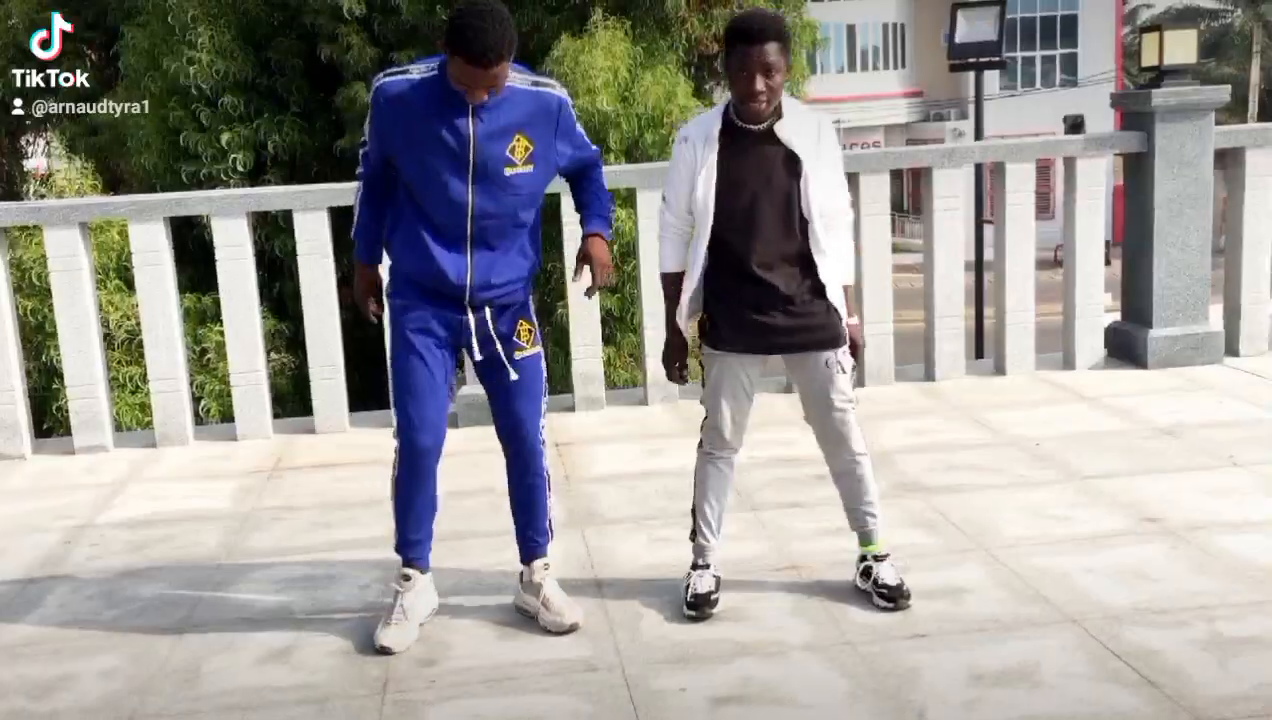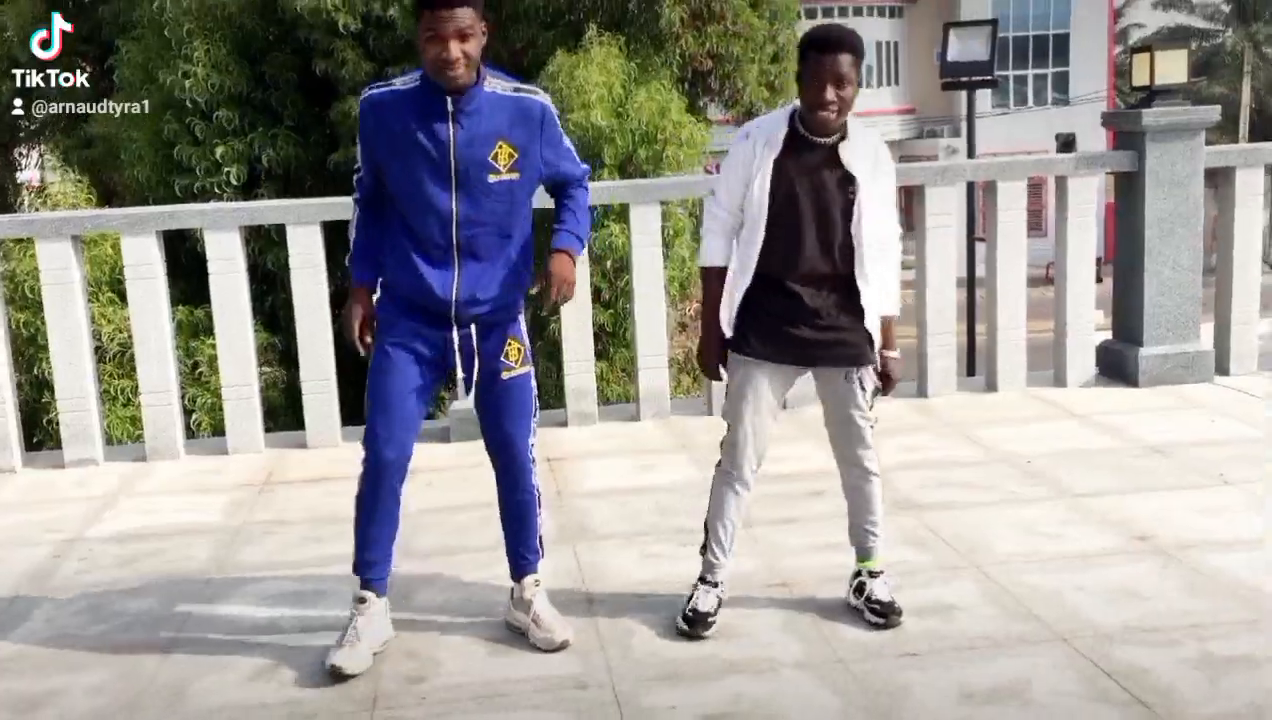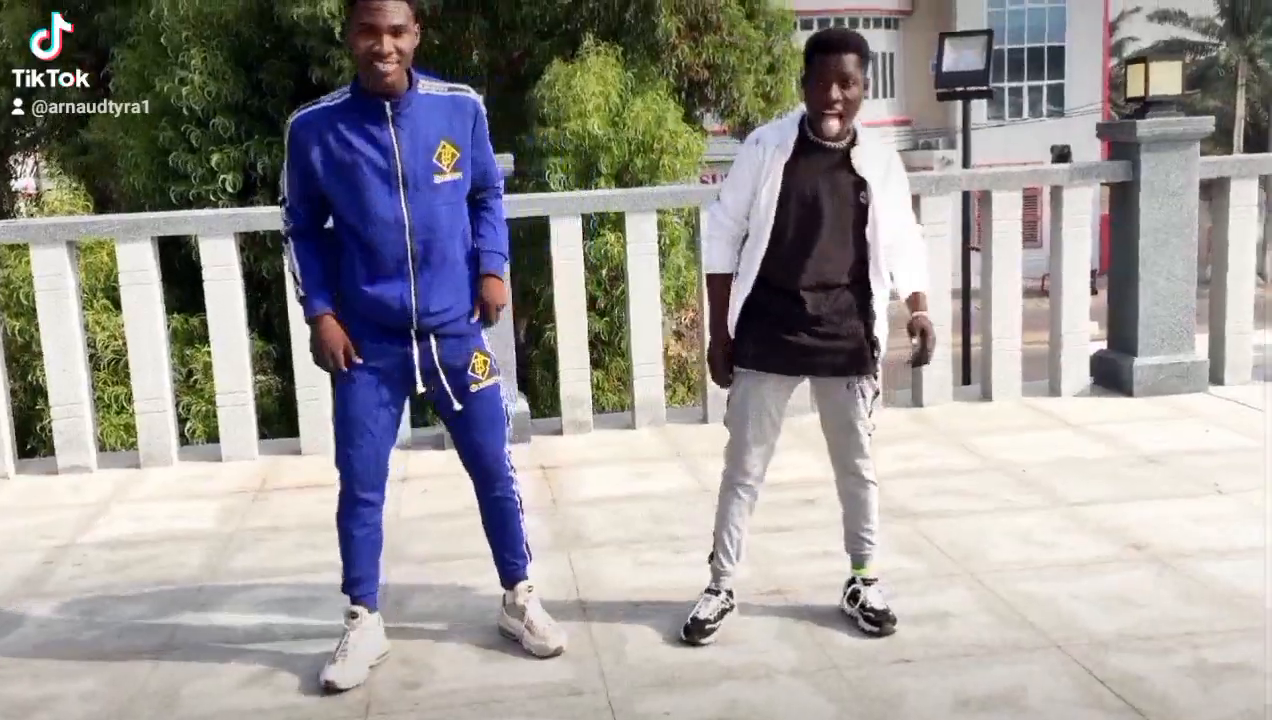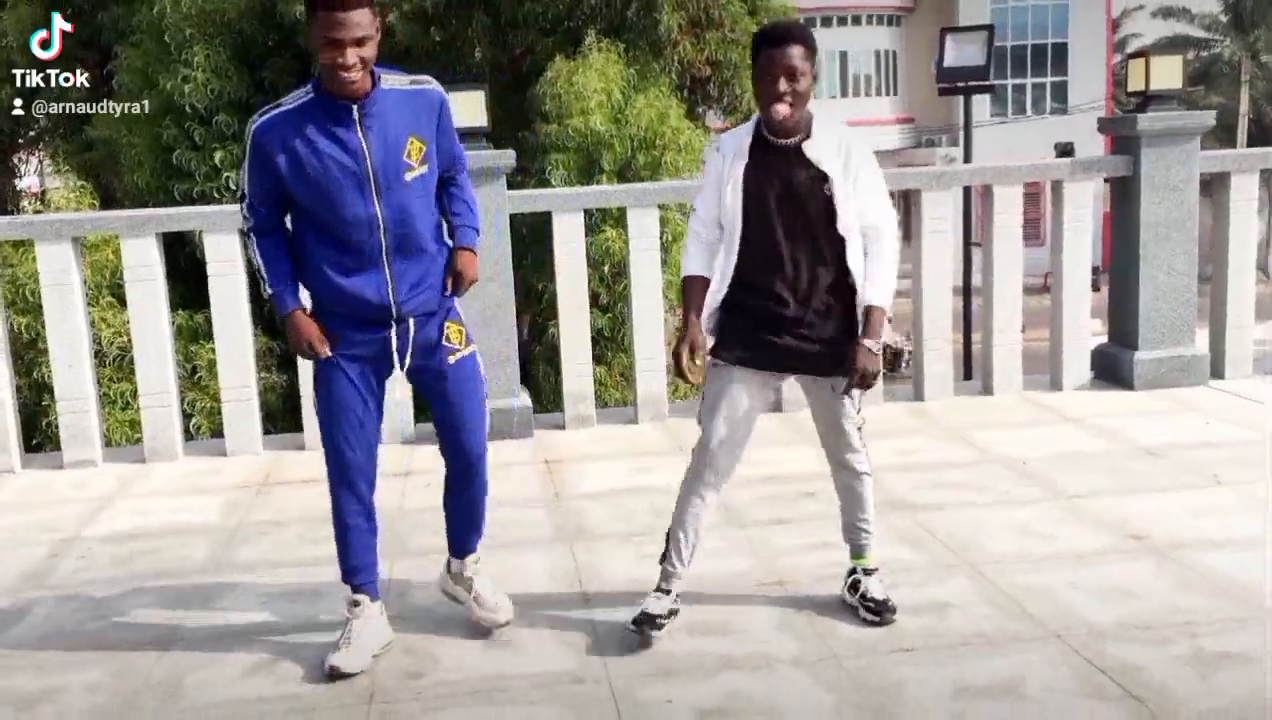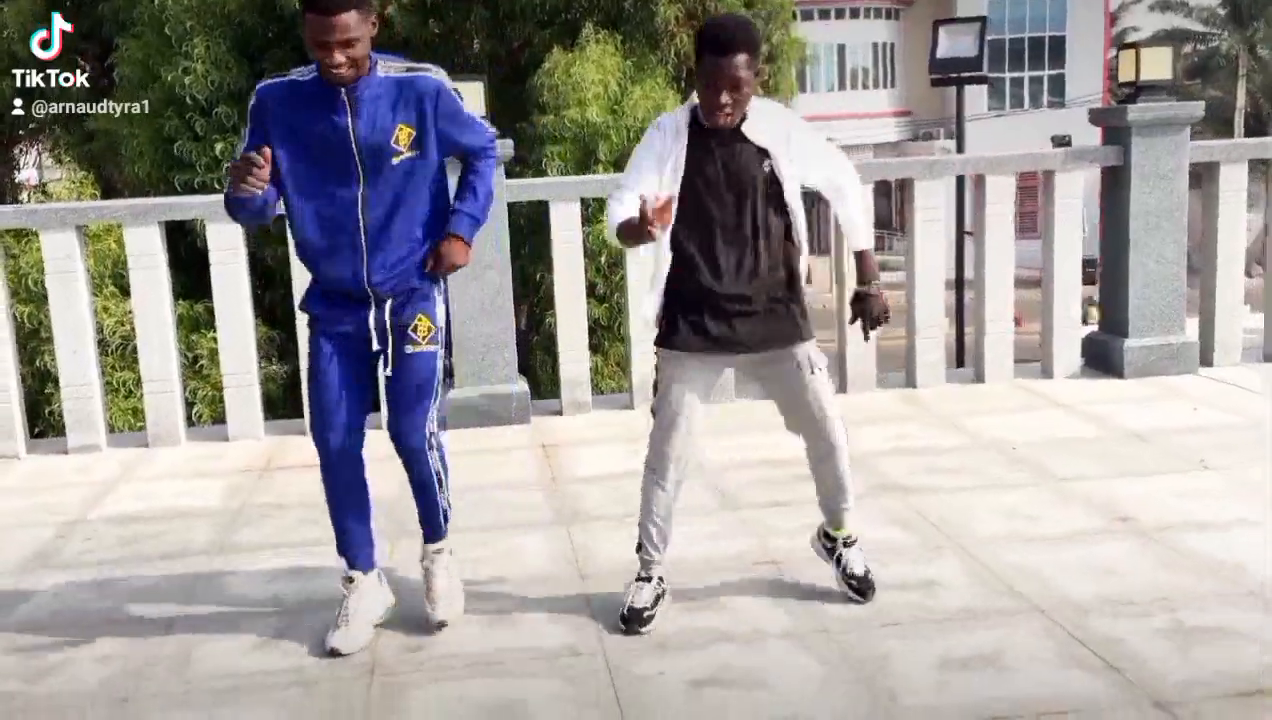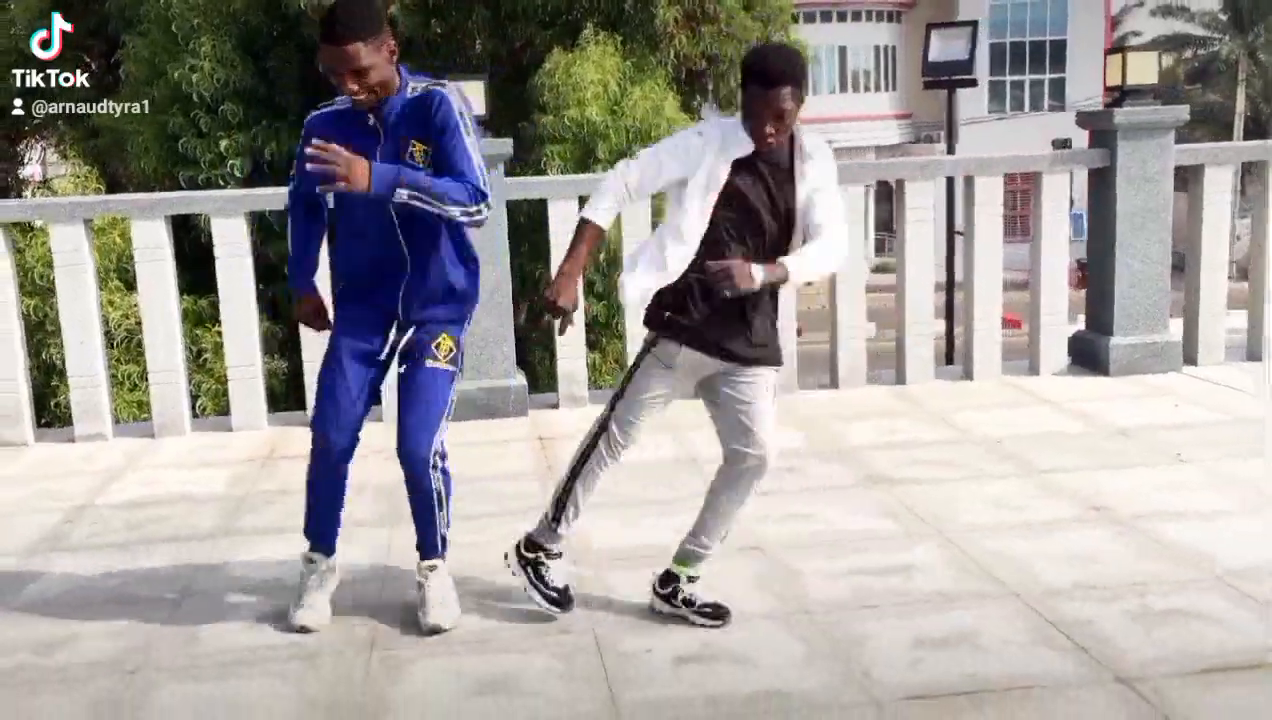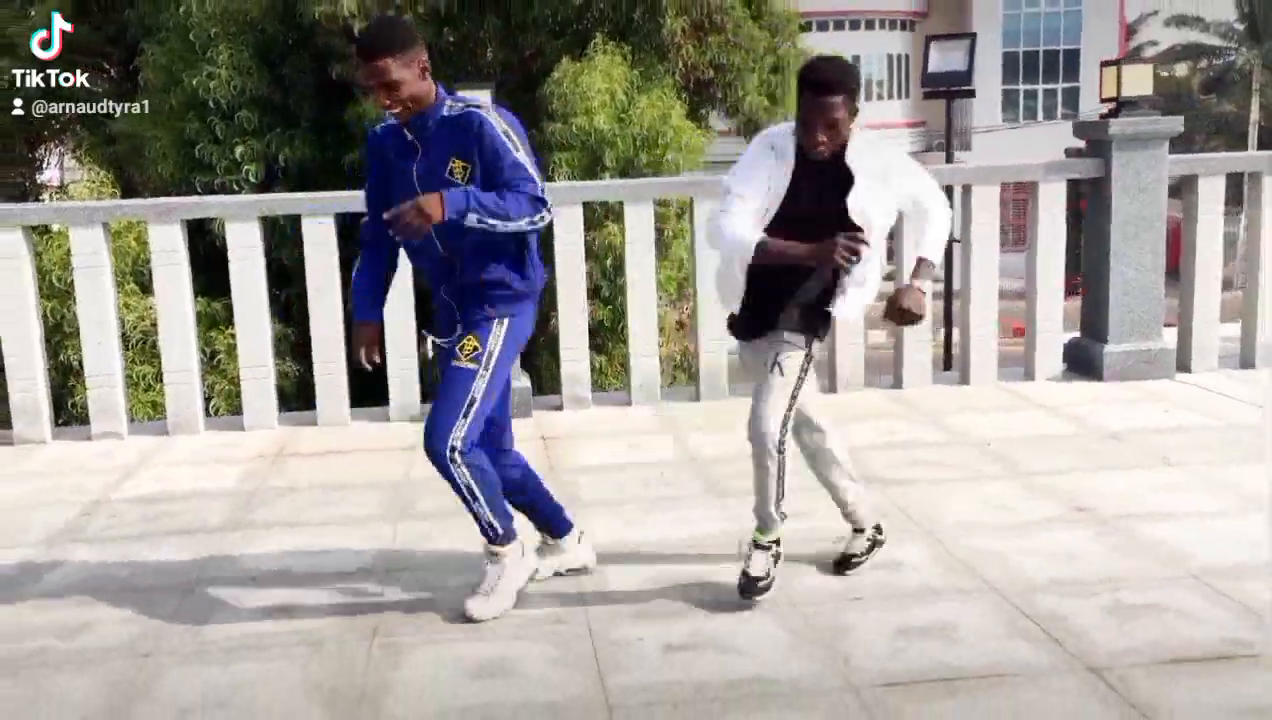
dt=0.3s
person 1, frame 1
left shoulder: (545, 103)
right shoulder: (395, 95)
left elbow: (586, 167)
right elbow: (376, 177)
left wrist: (597, 230)
right wrist: (365, 259)
left hip: (508, 301)
right hip: (423, 303)
left knee: (525, 440)
right knee: (419, 442)
left ankle: (536, 576)
right ankle: (414, 581)
person 1, frame 2
left shoulder: (527, 109)
right shoulder: (381, 108)
left elbow: (574, 183)
left wrist: (564, 246)
right wrist: (359, 284)
left hip: (495, 318)
right hip: (407, 319)
left knee: (516, 457)
right knee: (384, 460)
left ankle: (526, 594)
right ankle: (370, 608)
person 1, frame 3
left shoulder: (460, 109)
right shoulder: (313, 128)
left elbow: (488, 194)
right elbow: (302, 228)
left wrist: (492, 267)
right wrist: (320, 311)
left hip: (455, 328)
right hip: (369, 338)
left knee: (493, 469)
right knee: (361, 483)
left ankle: (518, 599)
right ankle: (363, 623)
person 1, frame 4
left shoulder: (424, 100)
right shoulder: (275, 132)
left elbow: (454, 177)
right elbow: (260, 225)
left wrist: (466, 242)
right wrist: (289, 306)
left hip: (429, 309)
right hip: (345, 327)
left knee: (467, 444)
right knee: (350, 470)
left ankle: (465, 566)
right ankle: (367, 610)
person 1, frame 5
left shoulder: (422, 88)
right shoulder: (276, 102)
left elbow: (483, 153)
right elbow: (251, 208)
left wrist: (462, 228)
right wrist: (247, 188)
left hip: (411, 292)
right hip: (335, 303)
left knee: (414, 433)
right knee: (335, 443)
left ankle: (437, 550)
right ankle: (364, 583)
person 1, frame 6
left shoulder: (439, 105)
right shoulder: (326, 125)
left elbow: (471, 198)
right elbow: (306, 207)
left wrist: (377, 179)
right wrist: (300, 282)
left hip: (439, 305)
right hip: (363, 308)
left knee: (420, 444)
right knee: (331, 438)
left ankle: (433, 570)
right ankle: (319, 563)
person 1, frame 7
left shoulder: (480, 122)
right shoulder: (383, 142)
left elbow: (535, 208)
right elbow: (382, 234)
left wrist: (450, 206)
right wrist: (366, 311)
left hip: (500, 306)
right hip: (454, 308)
left knee: (447, 442)
right knee: (480, 444)
left ankle: (507, 550)
right ankle: (566, 540)
person 2, frame 1
left shoulder: (816, 132)
right shoulder: (697, 140)
left elbow: (836, 226)
right elbow: (674, 234)
left wrist: (849, 314)
right wrist: (674, 329)
left hip: (812, 312)
right hip: (732, 320)
left knee: (843, 437)
right knee: (719, 441)
left ankle: (873, 554)
right ankle: (704, 563)
person 2, frame 2
left shoulder: (873, 156)
right shoulder: (757, 140)
left elbow: (883, 254)
right elbow: (720, 228)
left wrist: (888, 345)
right wrist: (710, 321)
left hip: (844, 332)
right hip: (762, 329)
left knee: (859, 455)
right knee: (740, 455)
left ankle: (868, 572)
right ankle: (712, 576)
person 2, frame 3
left shoulder: (882, 163)
right shoulder: (765, 147)
left elbow: (904, 246)
right elbow: (722, 233)
left wrist: (918, 312)
right wrist: (719, 329)
left hip: (846, 338)
right hip: (765, 335)
left knee: (855, 463)
right knee: (744, 465)
left ankle: (862, 580)
right ankle: (720, 586)
person 2, frame 4
left shoulder: (848, 153)
right shoulder: (733, 151)
left elbow: (881, 244)
right elbow: (703, 239)
left wrist: (869, 338)
right wrist: (692, 323)
left hip: (829, 334)
right hip: (744, 335)
left knee: (849, 457)
right knee: (712, 457)
left ankle: (862, 570)
right ankle: (668, 585)
person 2, frame 5
left shoulder: (783, 130)
right shoulder: (668, 135)
left elbow: (846, 189)
right elbow: (621, 215)
left wrist: (868, 281)
right wrist: (643, 228)
left hip: (774, 312)
right hip: (691, 321)
left knee: (823, 427)
right knee: (671, 448)
left ankle: (838, 536)
right ankle: (649, 575)
person 2, frame 6
left shoulder: (813, 161)
right shoulder: (706, 143)
left elbow: (829, 247)
right elbow: (622, 183)
left wrist: (764, 274)
right wrist: (571, 267)
left hip: (749, 339)
right hip: (684, 322)
left knee: (753, 454)
right knee: (615, 436)
left ankle: (679, 578)
right ankle: (543, 548)
person 2, frame 7
left shoulder: (881, 164)
right shoulder: (770, 148)
left elbow: (935, 210)
right elbow: (728, 231)
left wrist: (918, 281)
right wrist: (808, 252)
left hip: (804, 315)
right hip: (758, 306)
left knee: (766, 426)
right knee: (806, 429)
left ankle: (765, 542)
right ankle: (864, 525)
